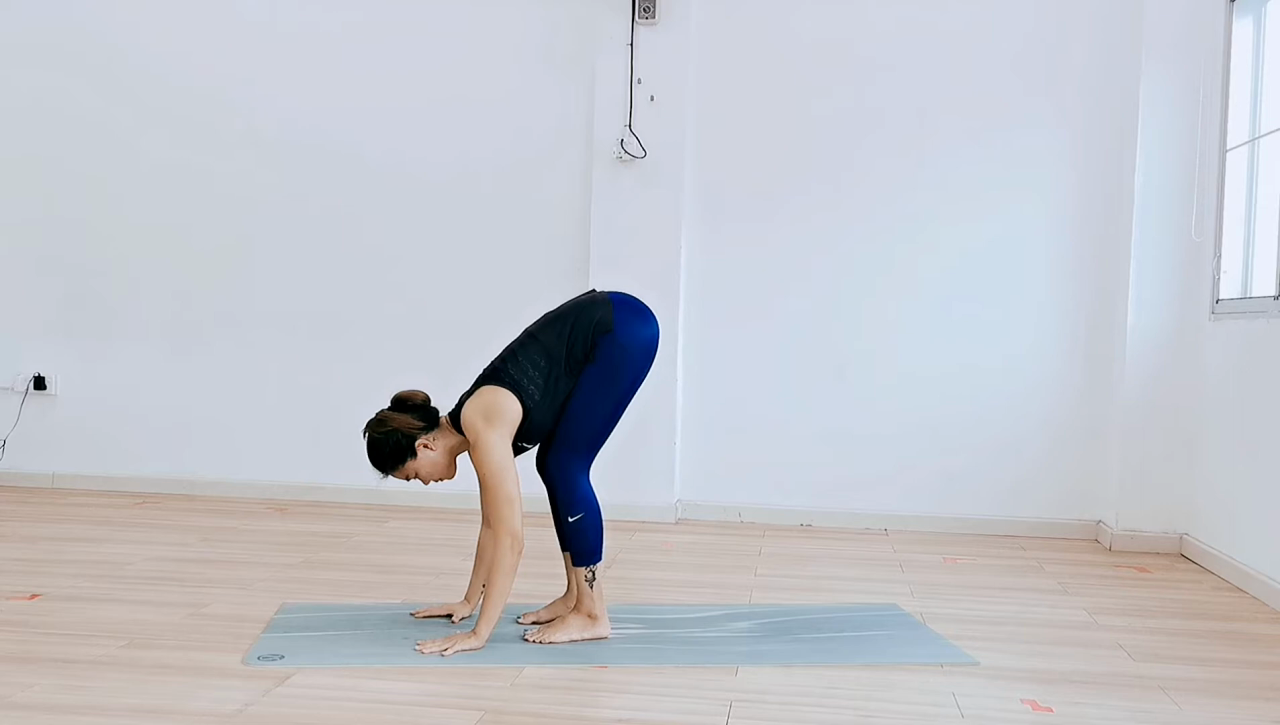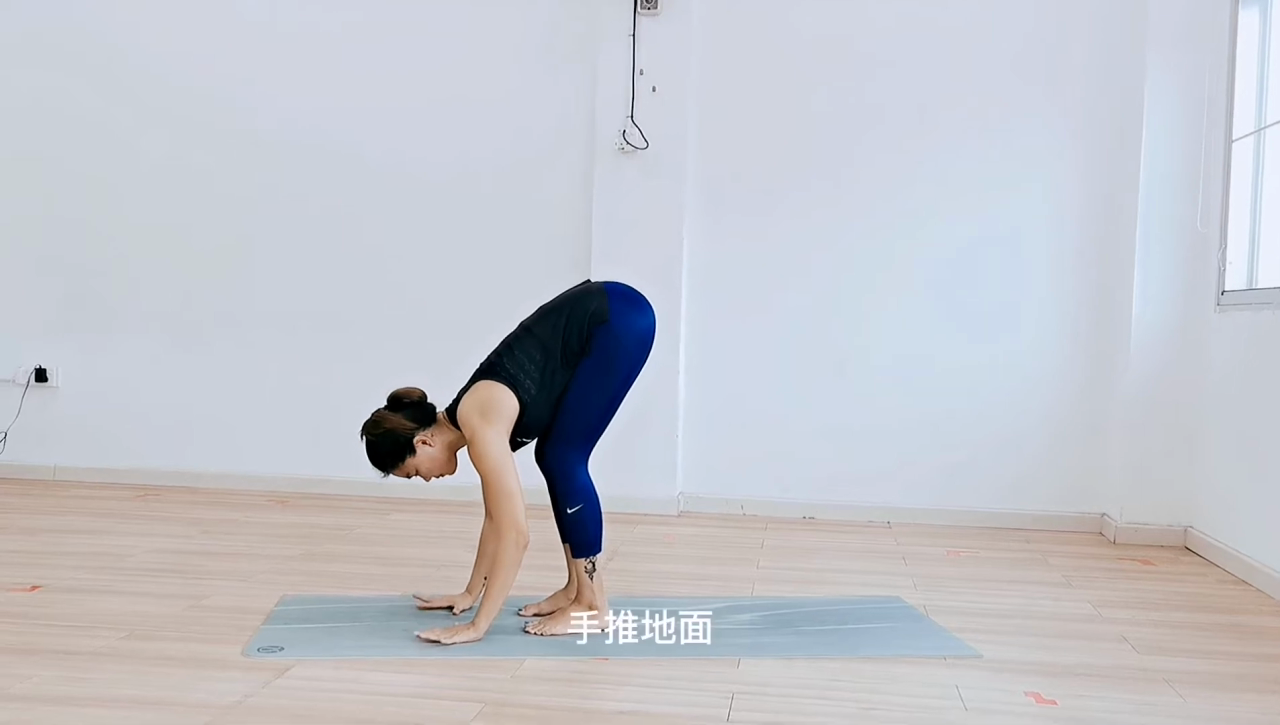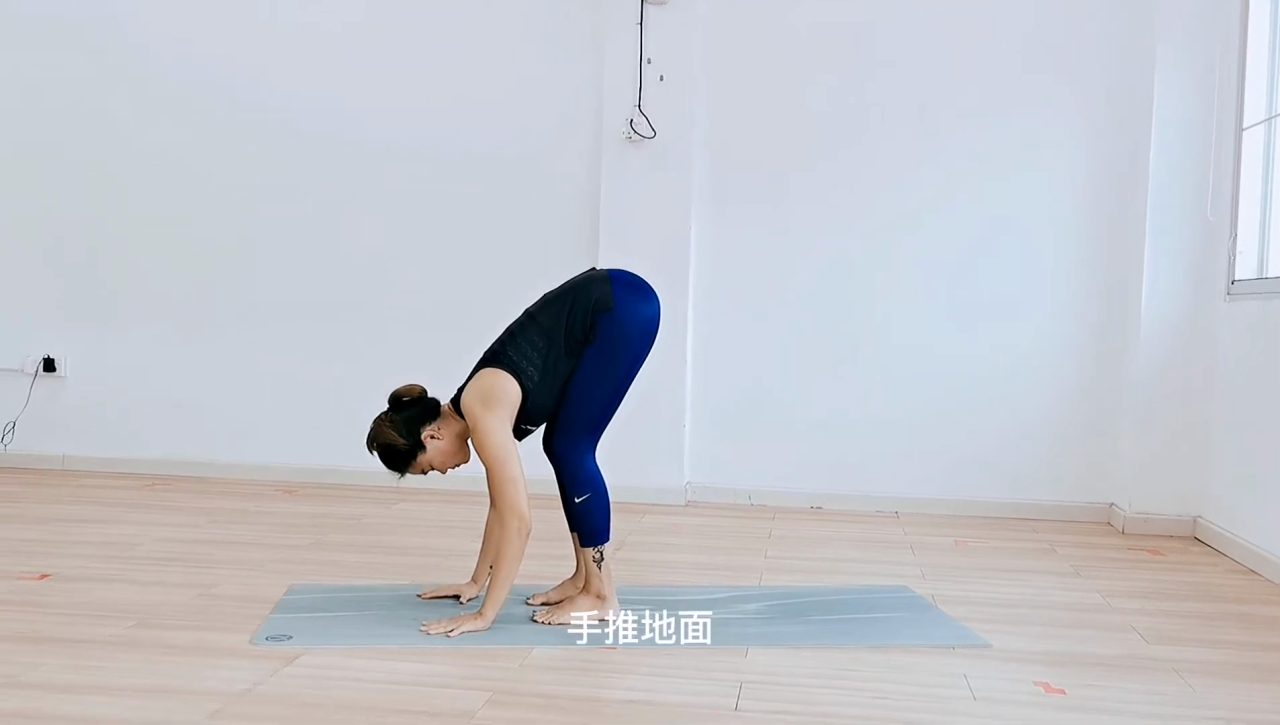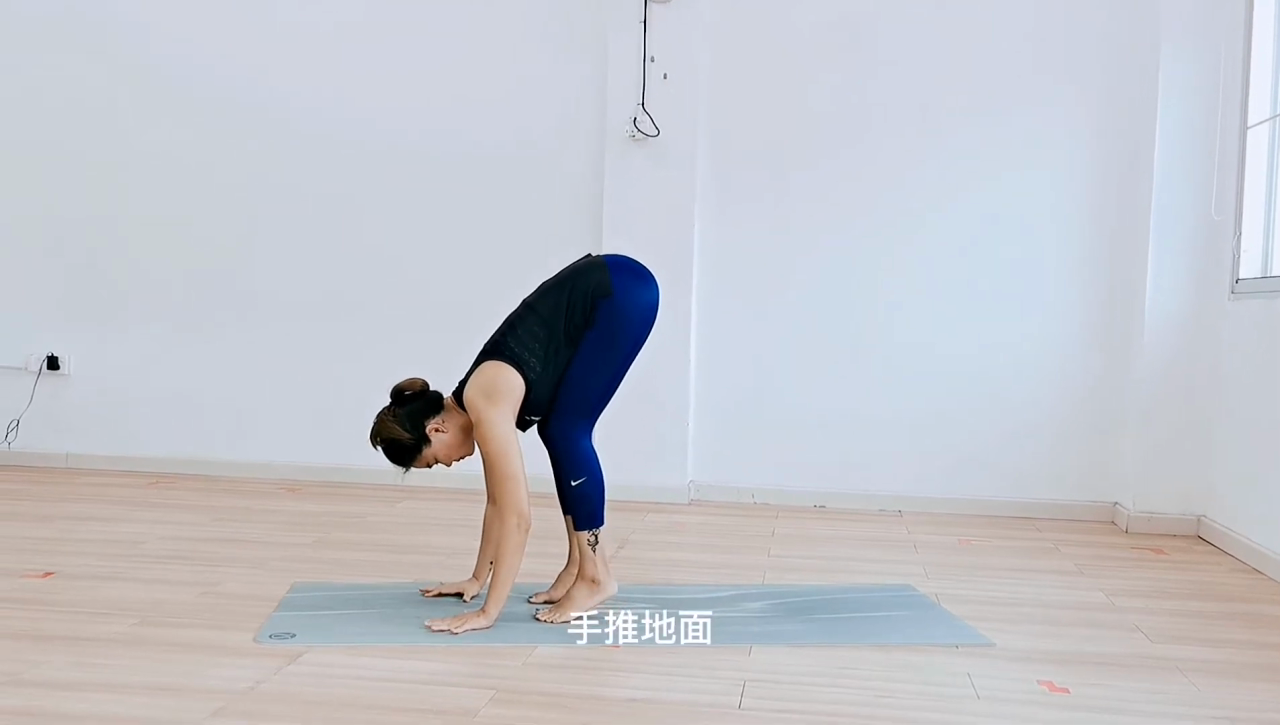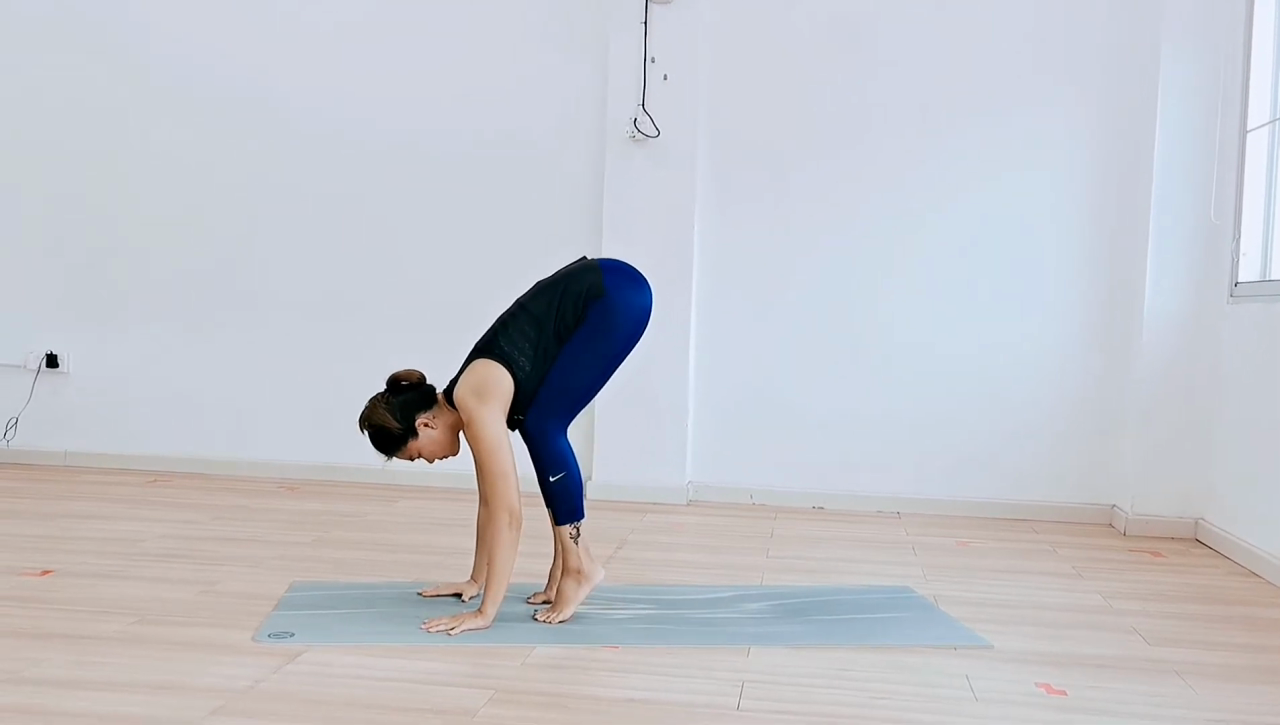
dt=0.7s
person 1, frame 1
left shoulder: (483, 431)
right shoulder: (472, 427)
left elbow: (510, 539)
right elbow: (492, 524)
left wrist: (479, 633)
right wrist: (469, 601)
left hip: (624, 328)
right hip: (600, 331)
left knee: (565, 469)
right knee: (553, 466)
left ankle: (592, 613)
right ankle: (576, 595)
person 1, frame 2
left shoulder: (481, 427)
right shoulder: (473, 419)
left elbow: (515, 534)
right elbow: (497, 518)
left wrist: (478, 626)
right wrist: (470, 593)
left hip: (620, 319)
right hip: (598, 321)
left knee: (563, 460)
right knee: (554, 458)
left ankle: (592, 606)
right ankle: (577, 588)
person 1, frame 3
left shoulder: (483, 415)
right shoulder: (477, 410)
left elbow: (518, 521)
right elbow: (501, 506)
left wrist: (484, 615)
right wrist: (476, 582)
left hip: (624, 306)
right hip: (601, 309)
left knee: (570, 449)
right knee: (561, 446)
left ankle: (600, 592)
right ankle: (584, 576)
person 1, frame 4
left shoulder: (485, 408)
right shoulder: (479, 404)
left elbow: (517, 516)
right elbow: (498, 501)
left wrist: (487, 613)
right wrist: (478, 579)
left hip: (622, 292)
right hip: (600, 294)
left knee: (568, 433)
right knee: (555, 431)
left ankle: (595, 575)
right ankle: (578, 565)
person 1, frame 5
left shoulder: (475, 404)
right shoulder: (467, 403)
left elbow: (508, 512)
right elbow: (490, 499)
left wrist: (486, 613)
right wrist: (476, 580)
left hip: (616, 295)
right hip: (593, 298)
left knee: (543, 427)
right knee: (539, 428)
left ankle: (579, 565)
right ankle: (564, 564)
